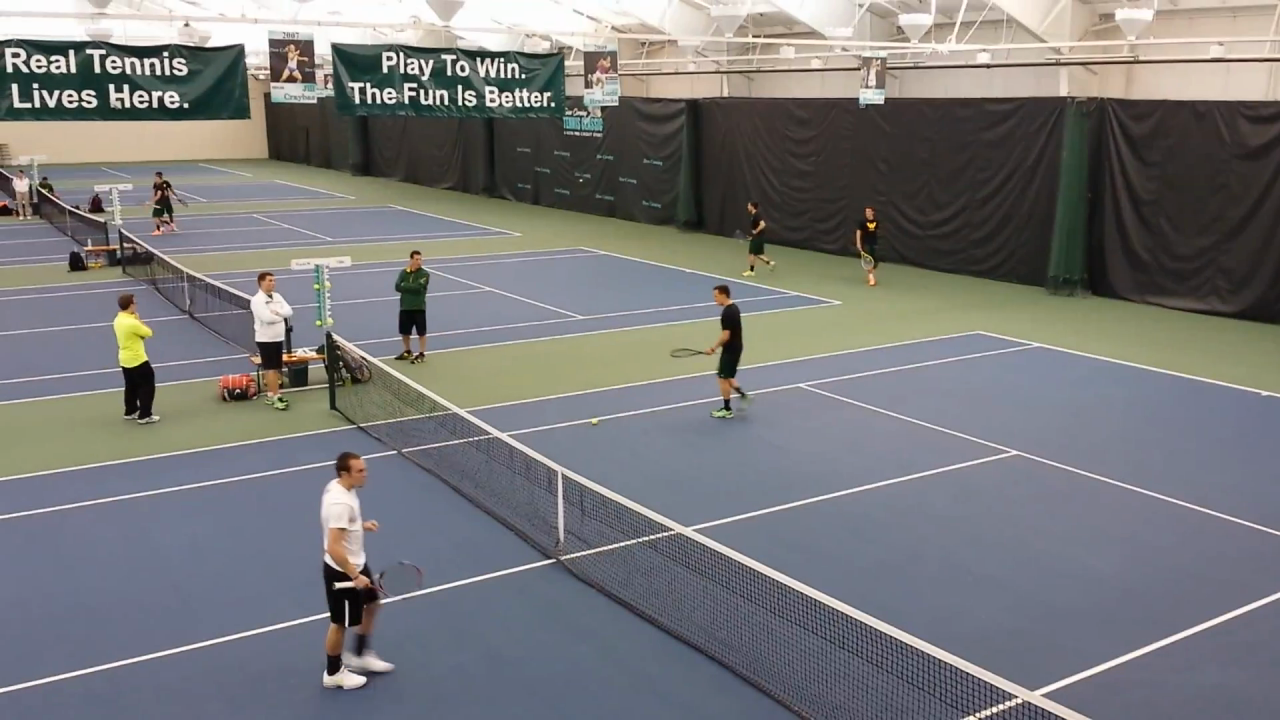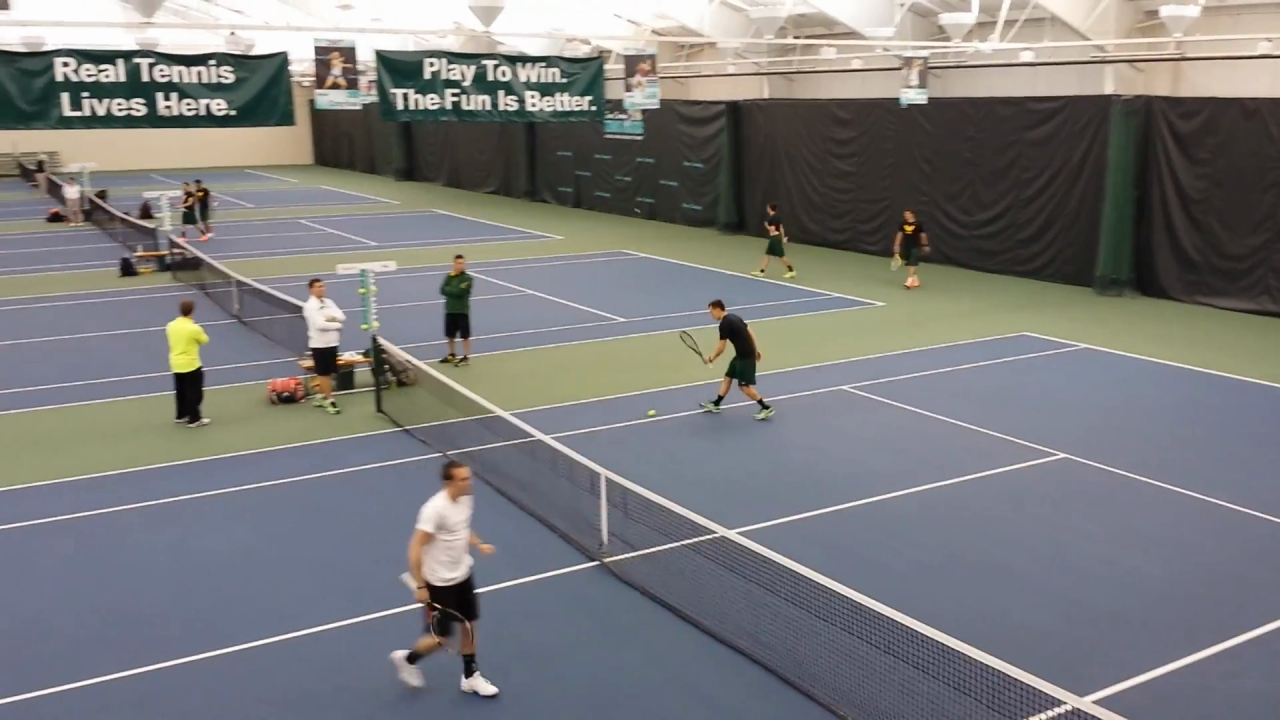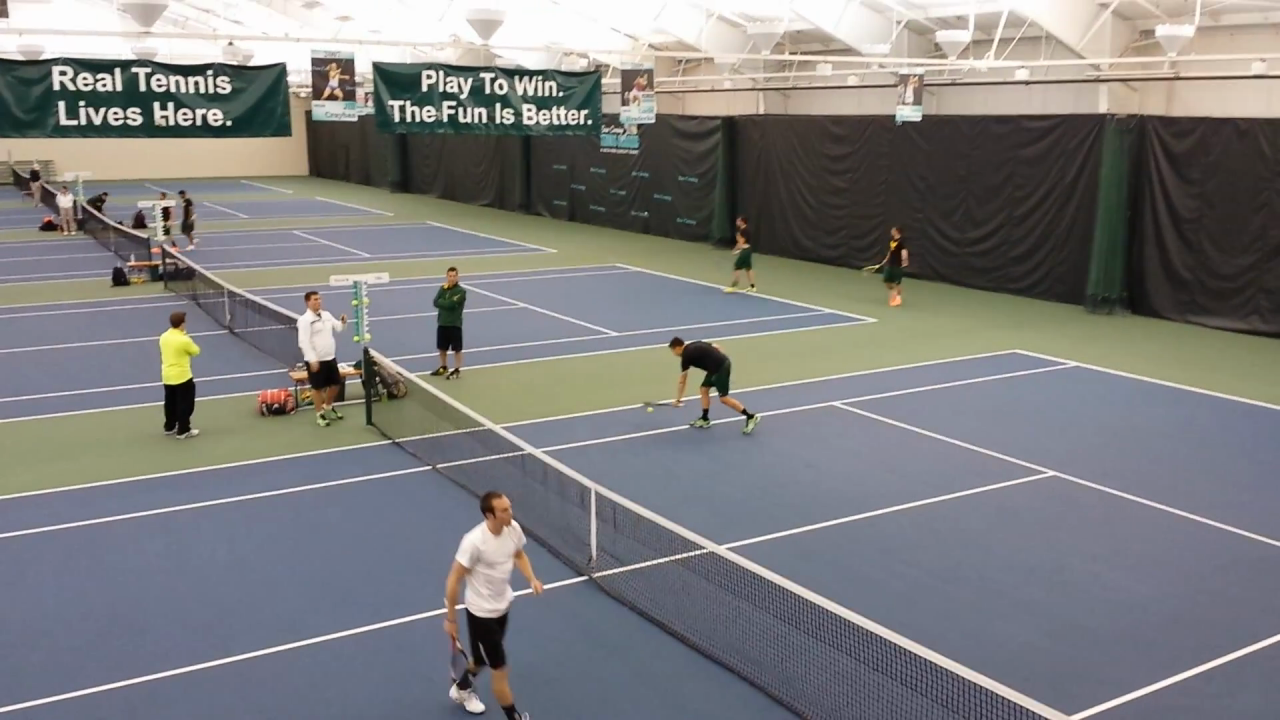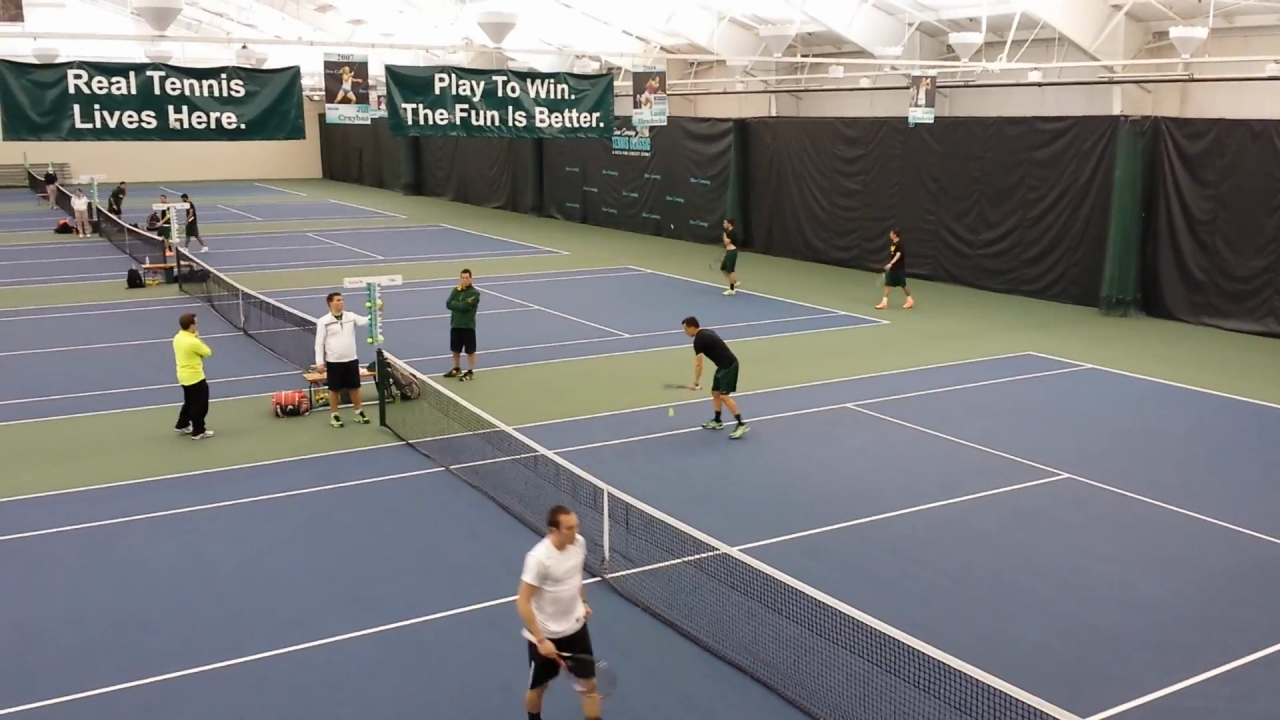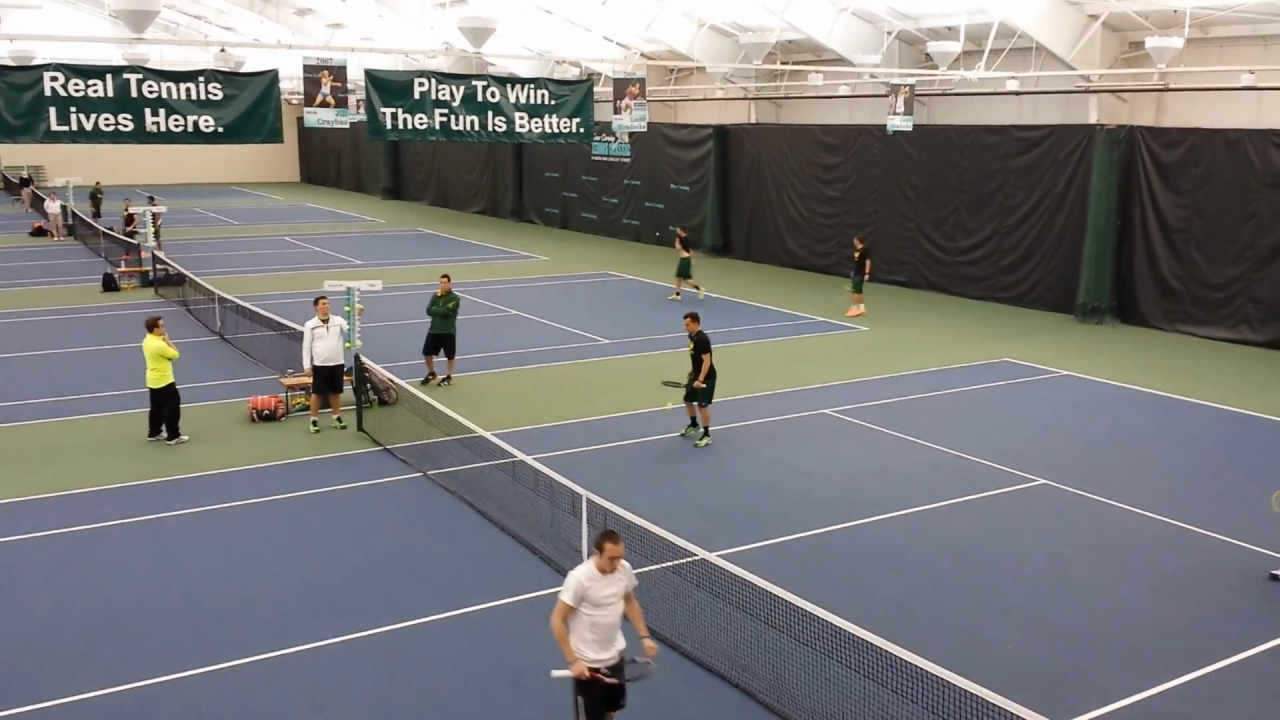
dt=0.4s
person 1, frame 1
left shoulder: (339, 487)
right shoulder: (340, 502)
right elbow: (333, 547)
left wrist: (360, 525)
right wrist: (356, 576)
left hip: (354, 563)
right hip: (341, 570)
left knee: (370, 604)
right knee: (340, 623)
left ankle: (360, 655)
right ankle: (333, 673)
person 1, frame 2
left shoulder: (466, 499)
right shoulder: (435, 509)
right elbow: (415, 549)
left wrist: (478, 544)
right wrist: (421, 587)
left hip: (463, 576)
right hip: (440, 583)
left knee: (468, 627)
right knee: (440, 637)
left ankle: (471, 676)
right ankle: (406, 659)
person 1, frame 3
left shoulder: (514, 528)
right shoulder: (474, 541)
right elbow: (453, 581)
left wrist: (532, 580)
right wrist: (450, 618)
left hip: (503, 607)
right hip: (481, 614)
left knee: (484, 659)
right knee: (500, 669)
left ankle: (461, 688)
person 1, frame 4
left shoulder: (578, 543)
right shoulder: (539, 558)
right elbow: (523, 602)
right wrist: (540, 639)
left hip: (576, 627)
right hip: (547, 634)
left knee: (589, 686)
right knee: (538, 688)
person 1, frame 5
left shoulder: (624, 570)
right shoulder: (579, 578)
right elbow: (557, 621)
left wrist: (645, 637)
right wrist: (573, 661)
left hip: (615, 657)
right hip: (587, 664)
